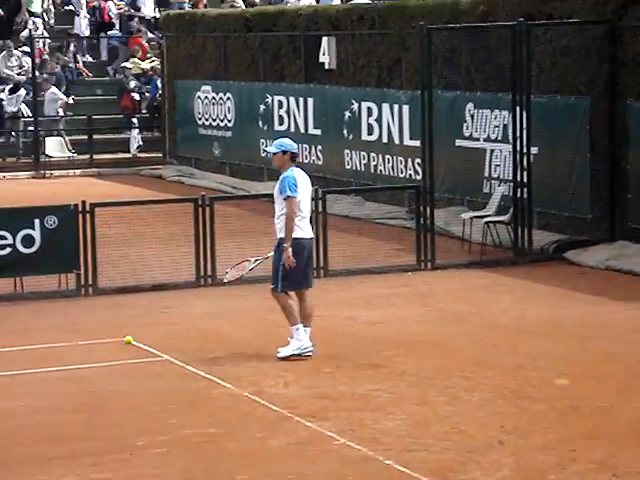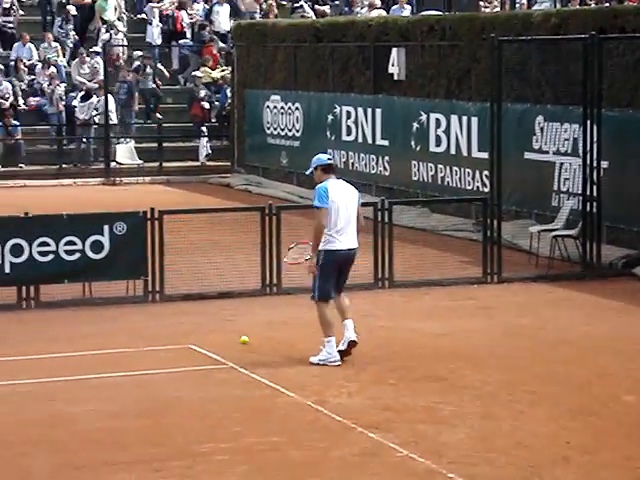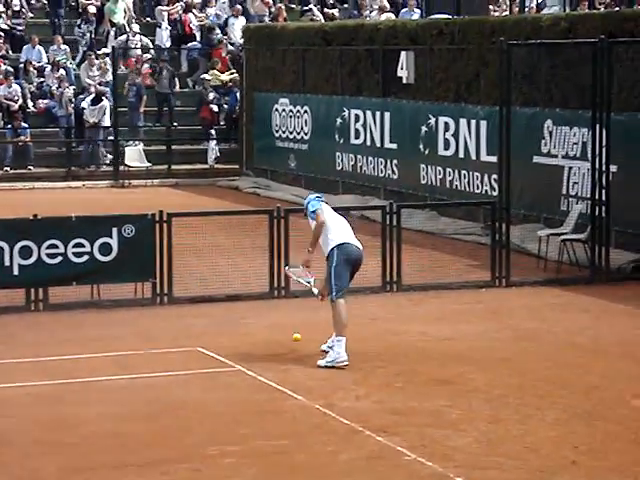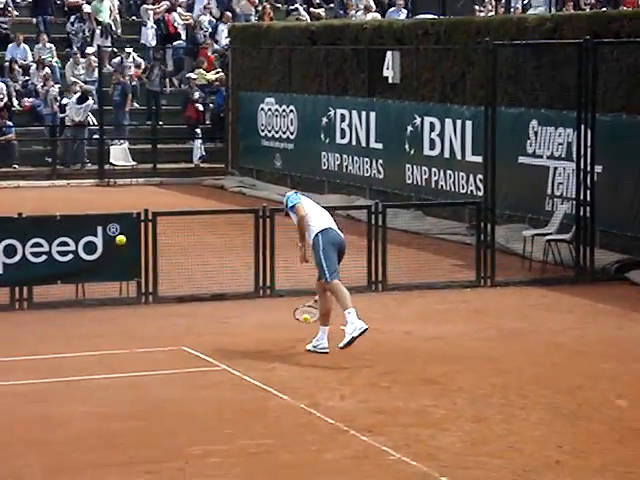
dt=0.4s
person 1, frame 1
left shoulder: (287, 178)
right shoulder: (302, 176)
left elbow: (291, 213)
left wrist: (286, 246)
left hip: (292, 241)
right hip: (306, 239)
left knee: (280, 291)
right knee: (301, 291)
left ankle: (300, 339)
right ankle: (304, 341)
person 1, frame 2
left shoulder: (323, 188)
right shoulder: (352, 189)
left elbow: (320, 224)
right elbow: (359, 222)
left wrist: (313, 254)
left hip: (330, 250)
right hip: (351, 247)
left knee: (322, 299)
right knee: (337, 293)
left ankle: (330, 352)
right ankle: (349, 334)
person 1, frame 3
left shoulder: (314, 206)
left elbow: (321, 221)
right elbow: (330, 262)
left wrist: (310, 251)
right wrist: (324, 286)
left hip: (340, 249)
right hip: (356, 250)
left knee: (338, 299)
right knee: (337, 295)
left ankle: (339, 351)
right ankle: (336, 341)
person 1, frame 4
left shoulder: (294, 198)
left elbow: (301, 216)
left wrist: (302, 245)
left hip: (324, 238)
right hip: (337, 239)
left knee: (331, 282)
right knee: (321, 287)
left ankle: (354, 323)
right ankle: (321, 340)
